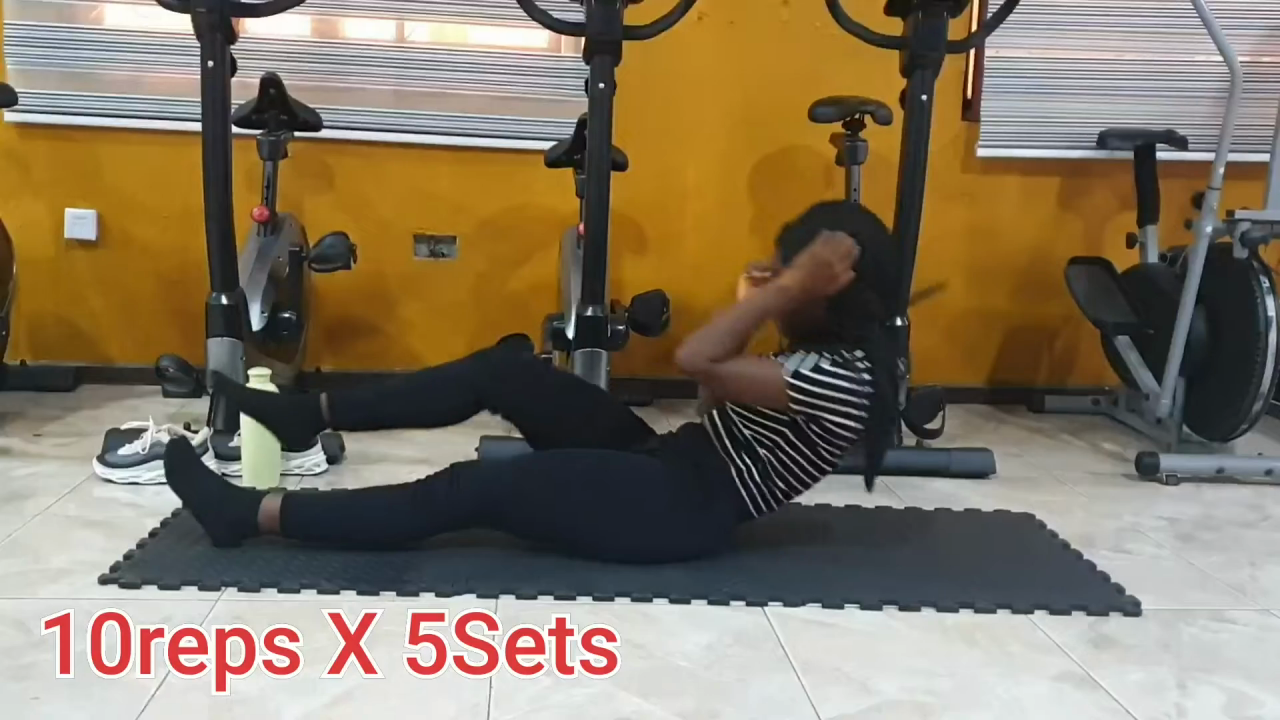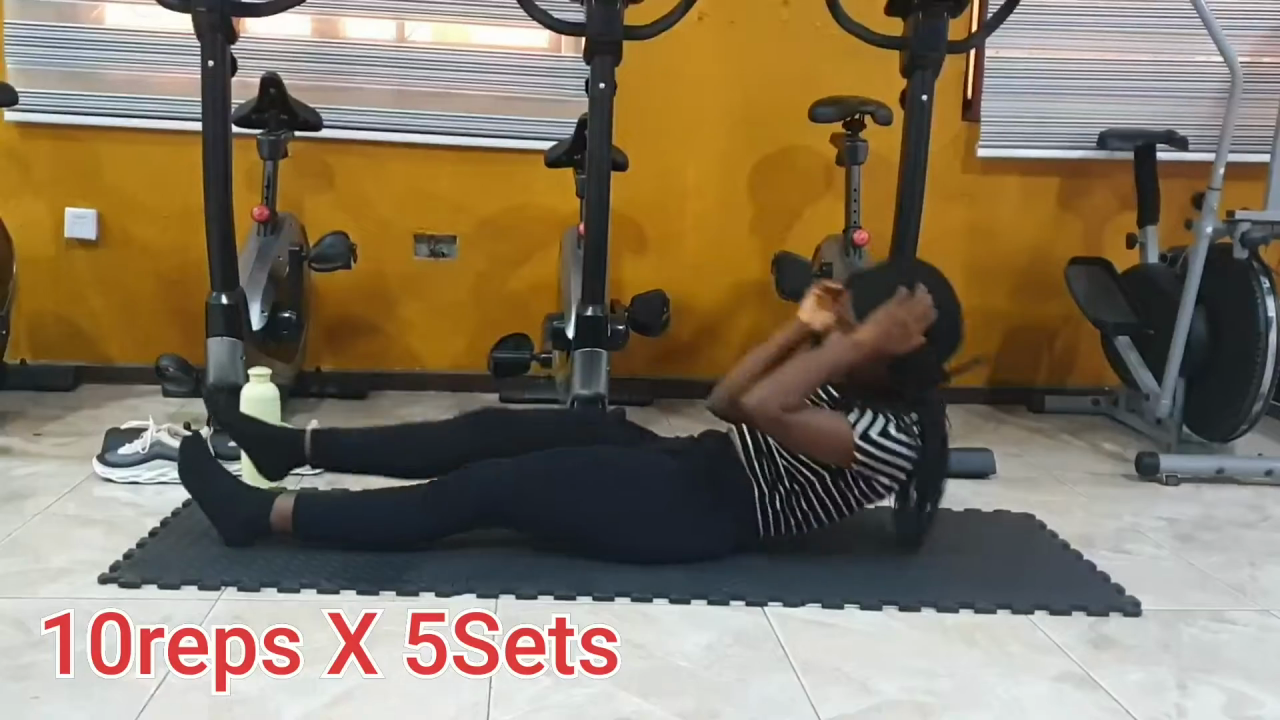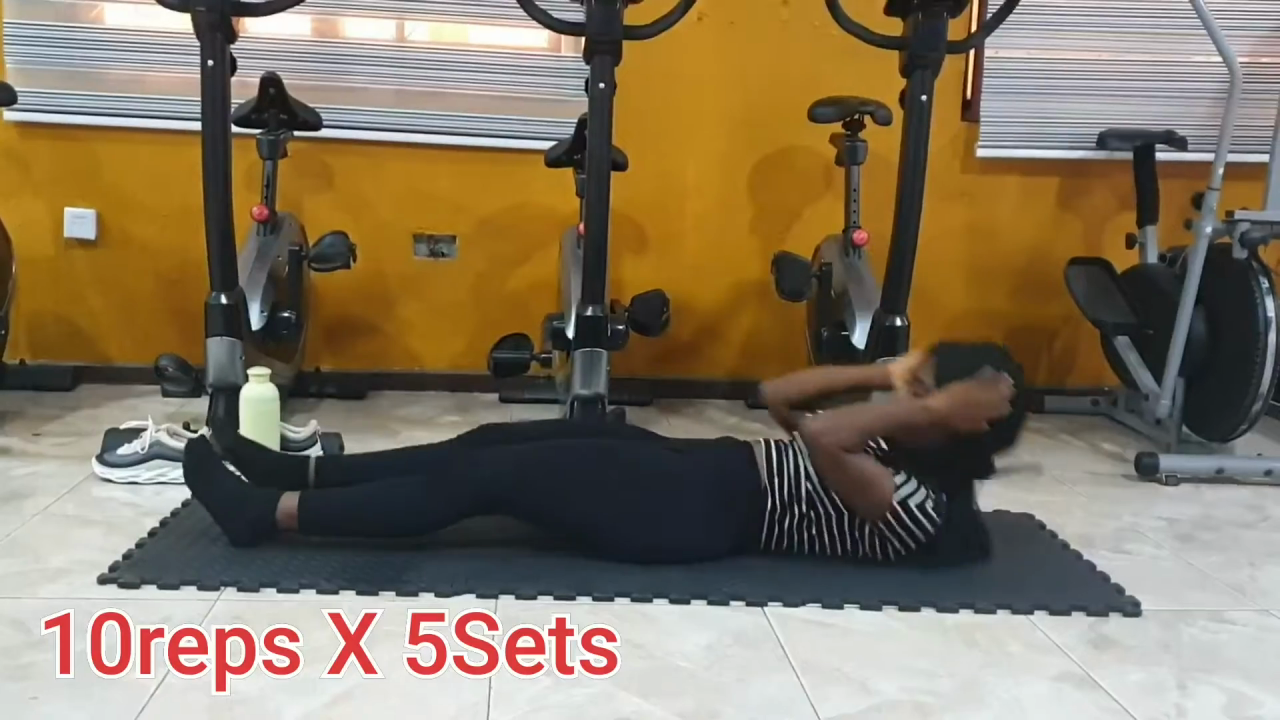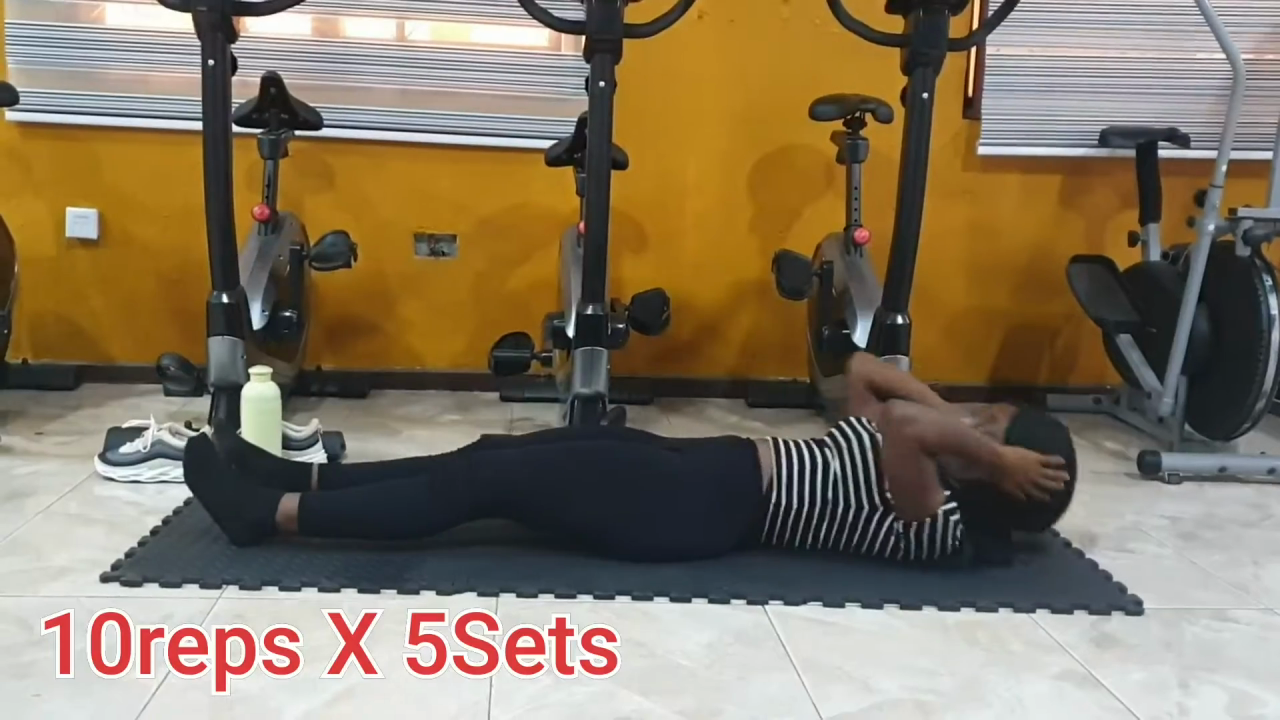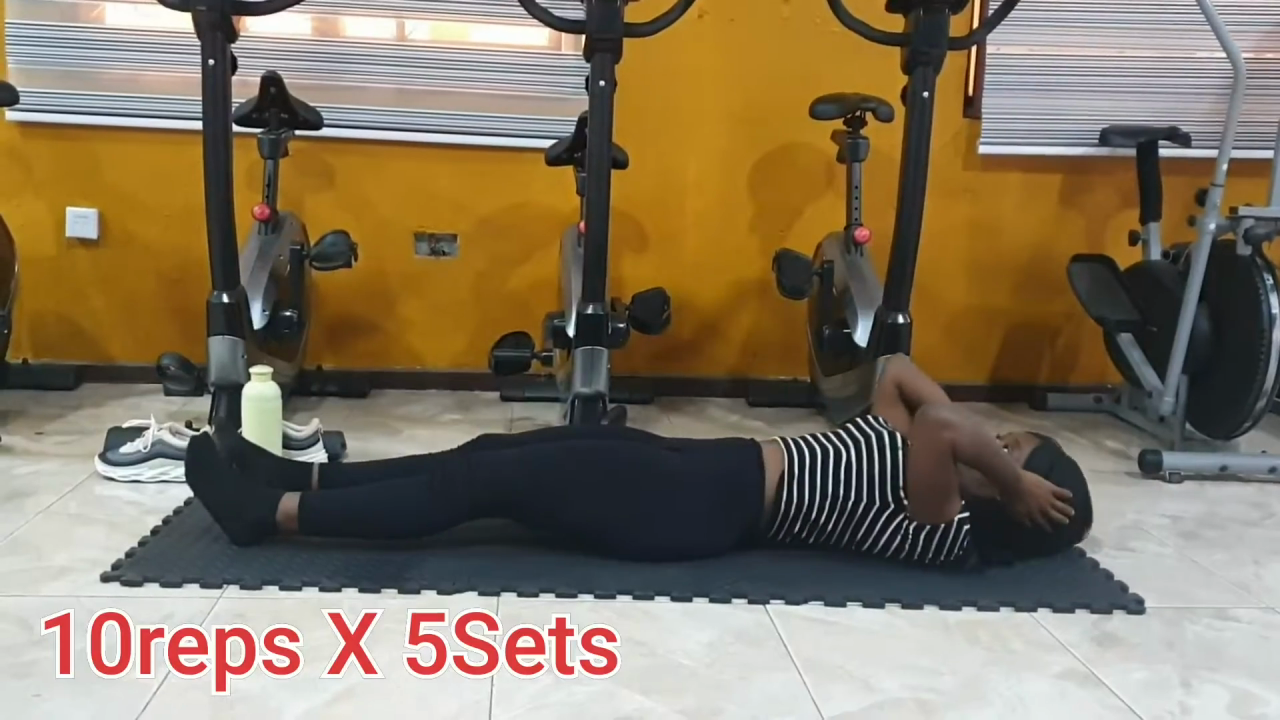
dt=0.2s
person 1, frame 1
left shoulder: (841, 381)
right shoulder: (823, 351)
left elbow: (696, 362)
right elbow: (721, 380)
left wrist: (783, 292)
right wrist: (761, 302)
left hip: (681, 511)
right hip: (663, 466)
left knee: (465, 490)
right knee: (506, 370)
left ankle: (254, 514)
right ankle: (310, 412)
person 1, frame 2
left shoulder: (889, 437)
right shoulder: (854, 391)
left elbow: (761, 406)
right elbow: (724, 401)
left wrist: (858, 343)
right wrist: (803, 330)
left hip: (701, 515)
right hip: (686, 469)
left knee: (482, 490)
right knee: (491, 432)
left ankle: (264, 516)
right ankle: (298, 446)
person 1, frame 3
left shoulder: (917, 505)
right shoulder: (896, 442)
left elbow: (816, 435)
right elbow: (776, 393)
left wrist: (930, 406)
right wrist: (887, 381)
left hip: (704, 513)
right hip: (704, 468)
left knee: (485, 482)
right knee: (493, 444)
left ankle: (272, 513)
right ankle: (301, 472)
person 1, frame 4
left shoulder: (936, 520)
right shoulder: (923, 459)
left elbow: (903, 425)
right elbow: (862, 373)
left wrist: (993, 454)
right wrist: (961, 421)
left hip: (699, 509)
right hip: (702, 464)
left knee: (483, 484)
right knee: (491, 454)
left ankle: (270, 514)
right ankle: (305, 478)
person 1, frame 5
left shoulder: (943, 528)
right shoulder: (907, 455)
left elbow: (937, 422)
right elbow: (895, 373)
left wrist: (1010, 477)
right wrist: (981, 438)
left hip: (697, 510)
right hip: (700, 466)
left knee: (481, 482)
right knee: (491, 452)
left ankle: (271, 513)
right ankle: (304, 477)
